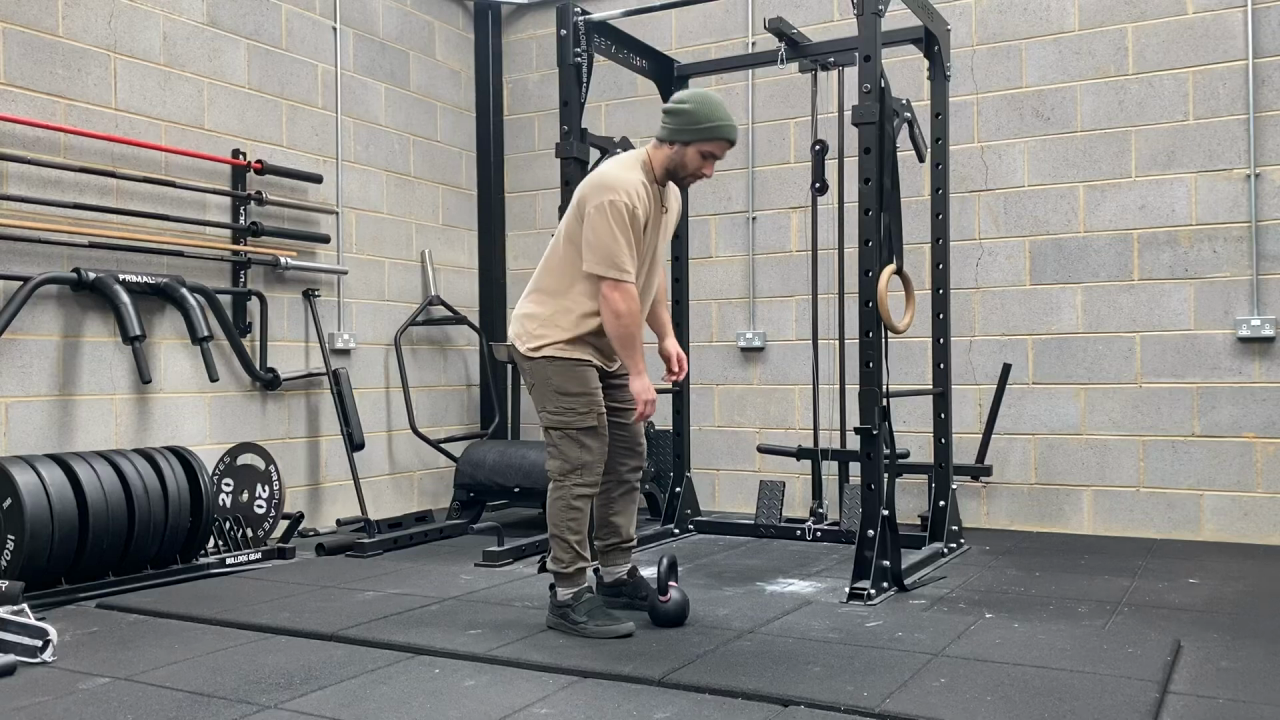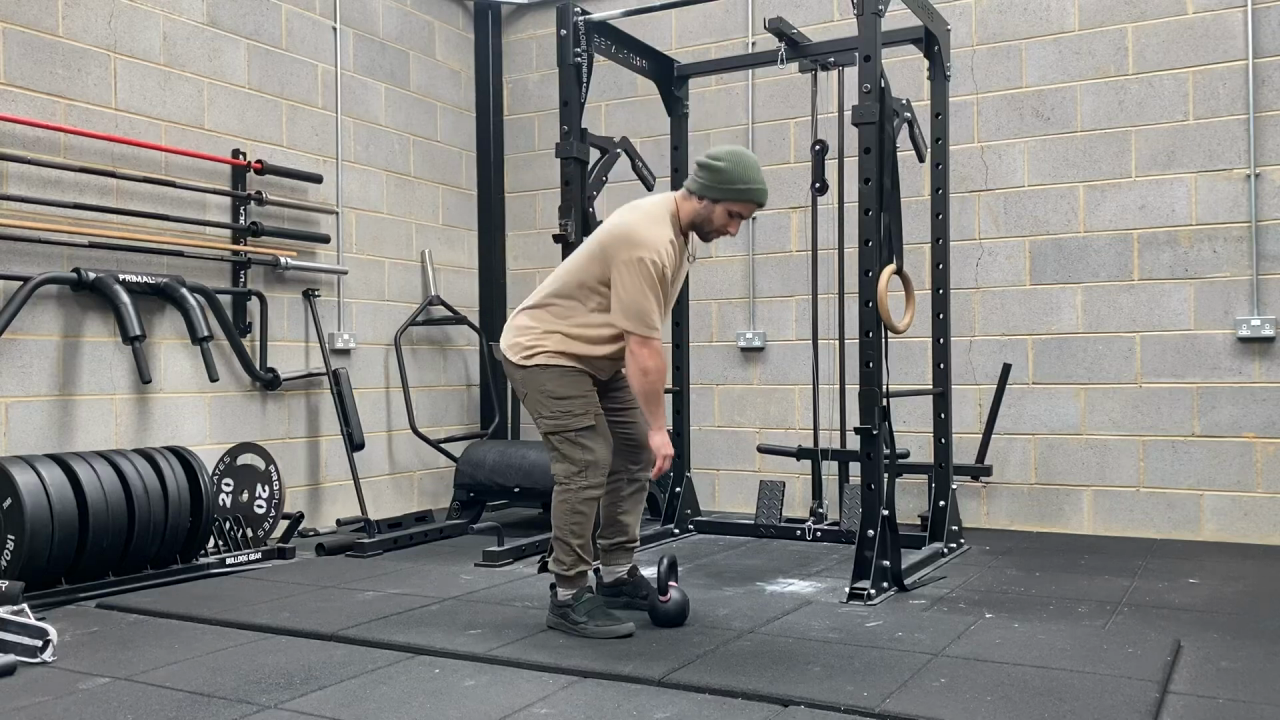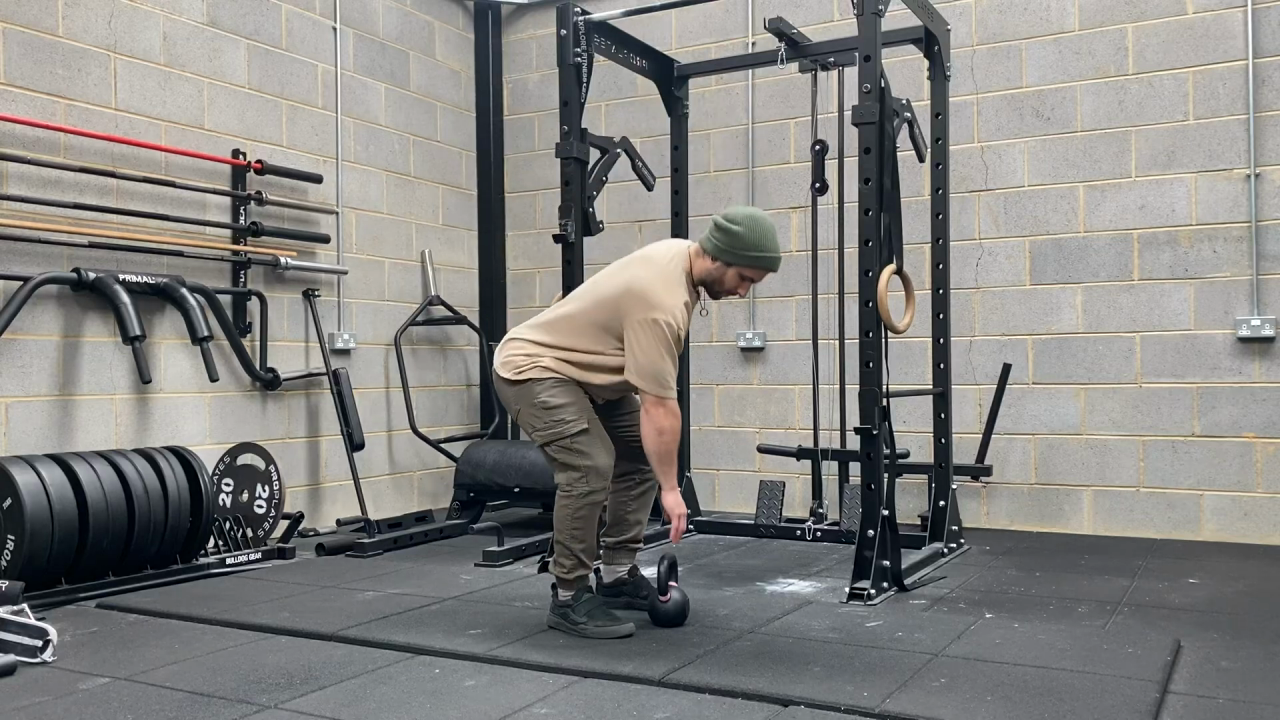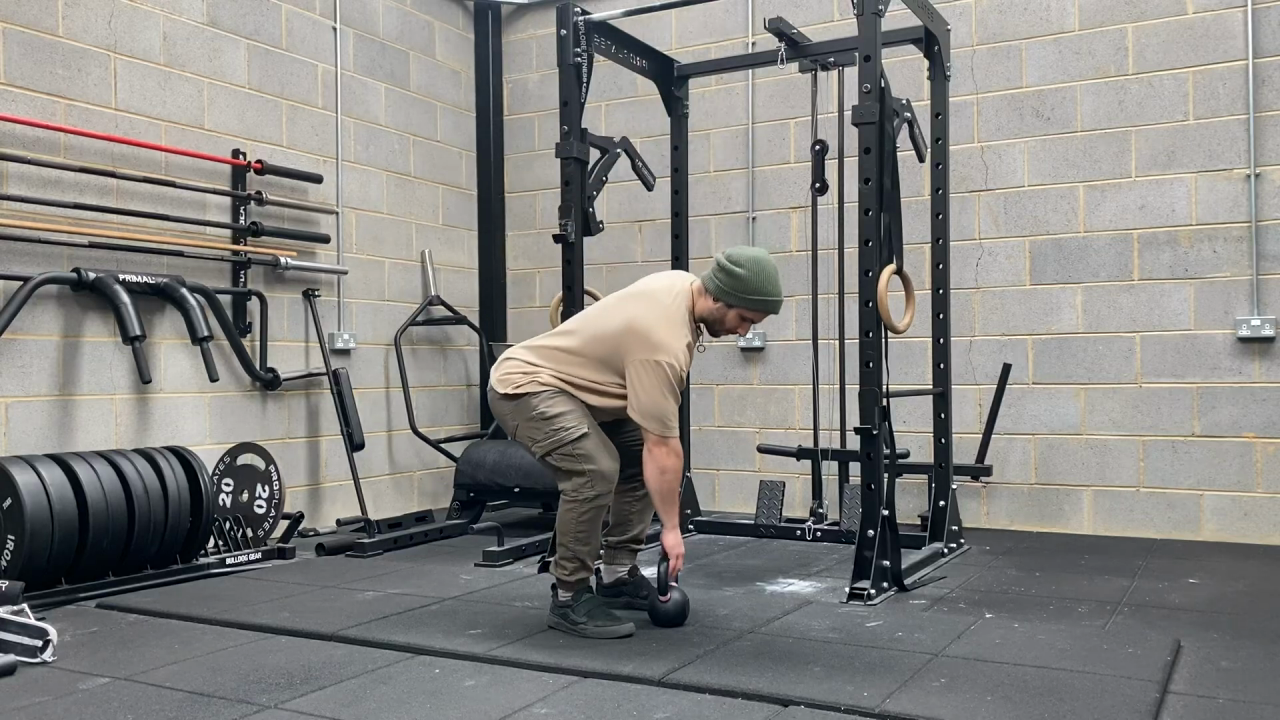
dt=0.2s
person 1, frame 1
left shoulder: (667, 191)
right shoulder: (619, 188)
right elbow: (615, 292)
left wrist: (666, 335)
right wrist: (638, 373)
left hip: (603, 345)
right hip: (557, 340)
left knee: (627, 459)
right knee: (580, 464)
left ankle: (617, 575)
right ankle: (568, 595)
person 1, frame 2
left shoulder: (681, 229)
right shoulder: (647, 241)
right elbow: (643, 347)
right wrist: (658, 428)
left hip: (596, 352)
right hip: (544, 348)
left knee: (631, 455)
right knee: (586, 463)
left ankle: (617, 574)
right ankle: (569, 596)
person 1, frame 3
left shoulder: (682, 257)
right shoulder: (660, 302)
right elbow: (660, 408)
right wrist: (671, 490)
left hip: (585, 369)
right hip: (532, 366)
left knee: (642, 458)
right knee: (590, 467)
left ankle: (617, 574)
right ankle: (570, 595)
person 1, frame 4
left shoulder: (683, 286)
right shoulder: (662, 344)
right elbow: (663, 447)
right wrist: (671, 528)
left hip: (570, 381)
right hip: (524, 385)
left knee: (644, 463)
right knee: (595, 470)
left ankle: (616, 575)
right ankle: (570, 596)
